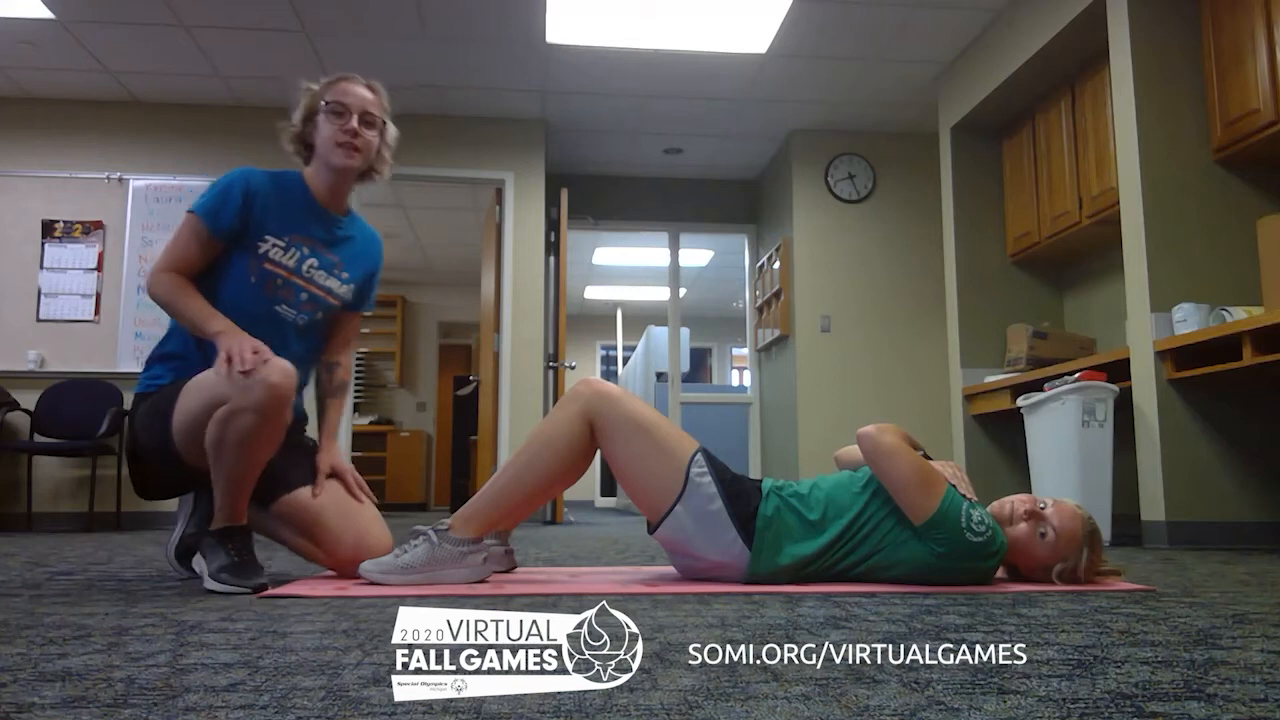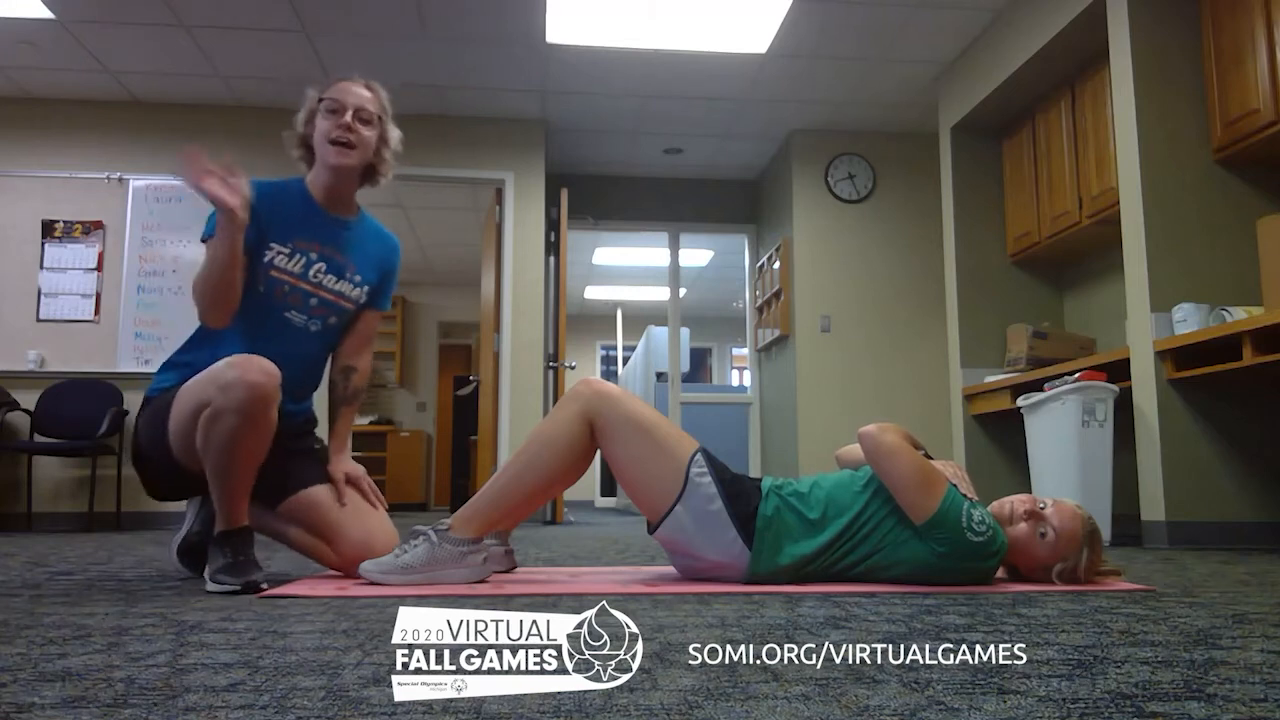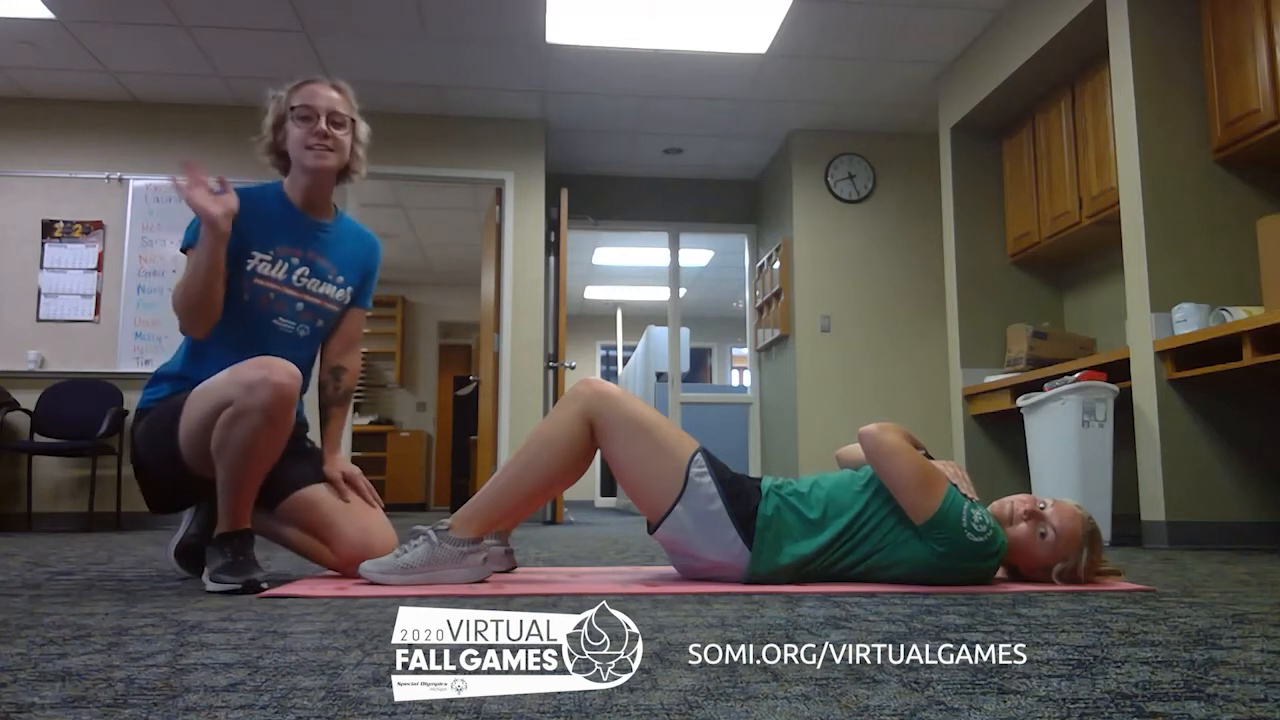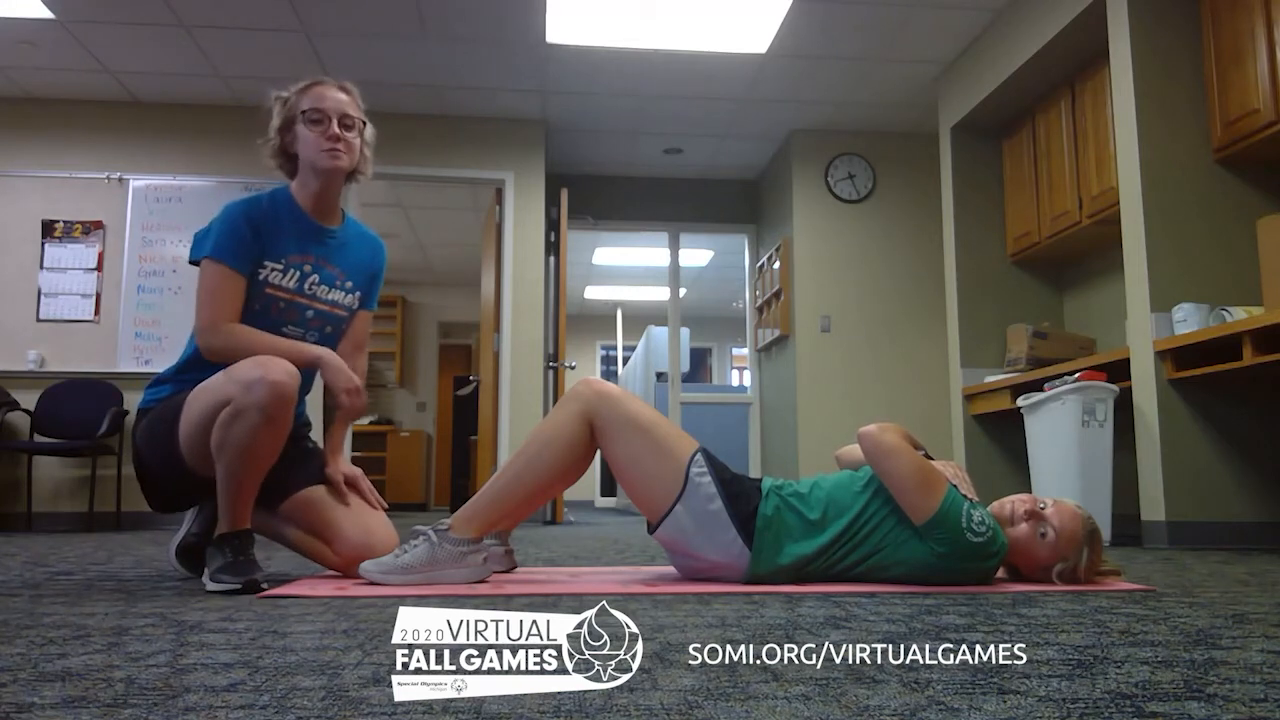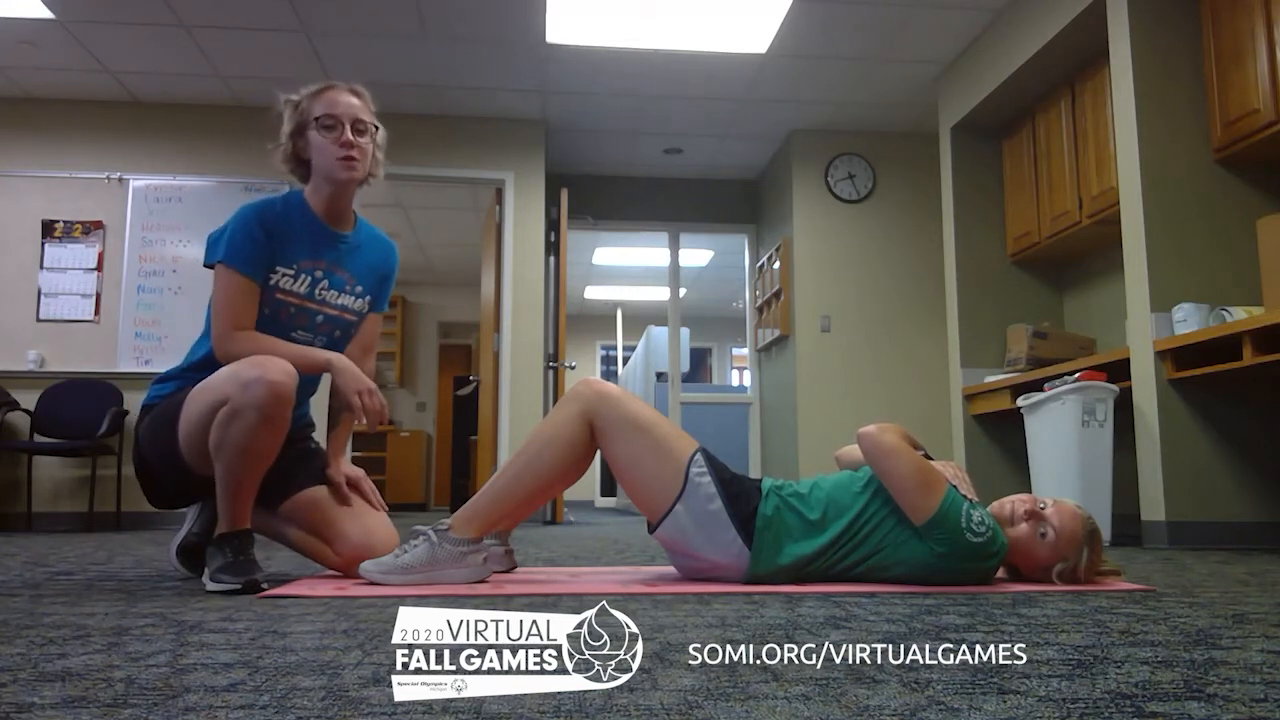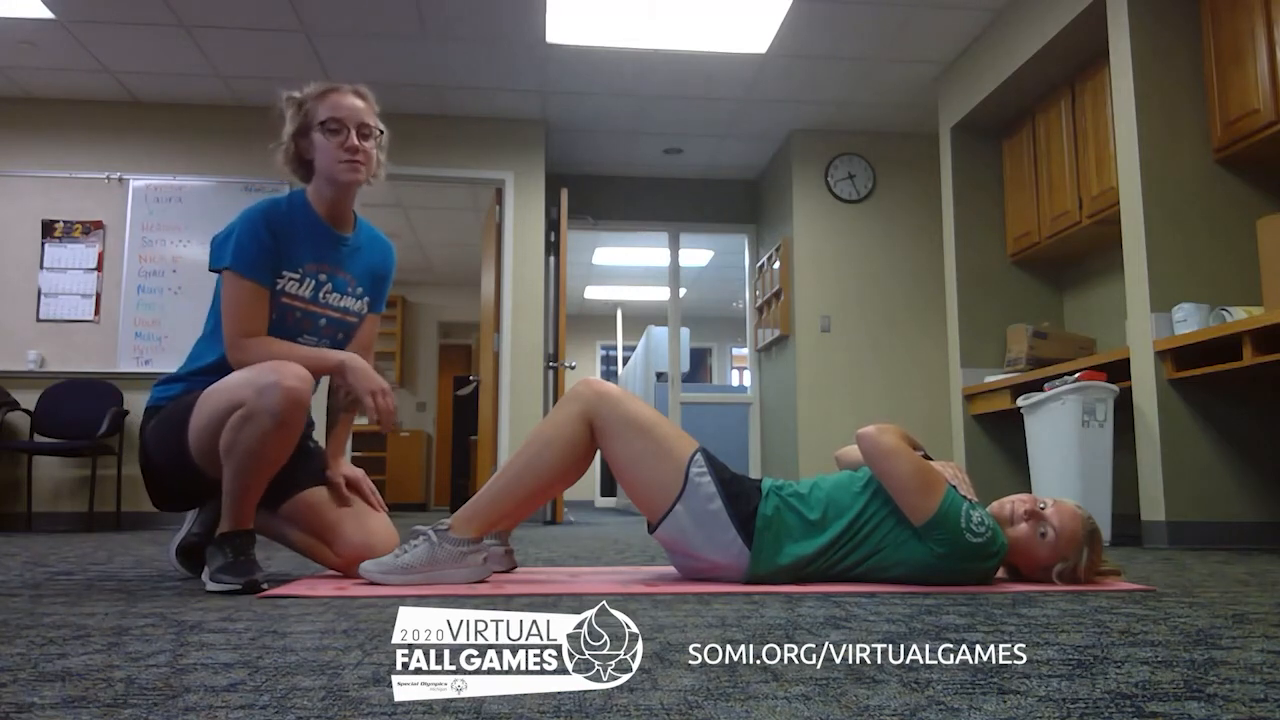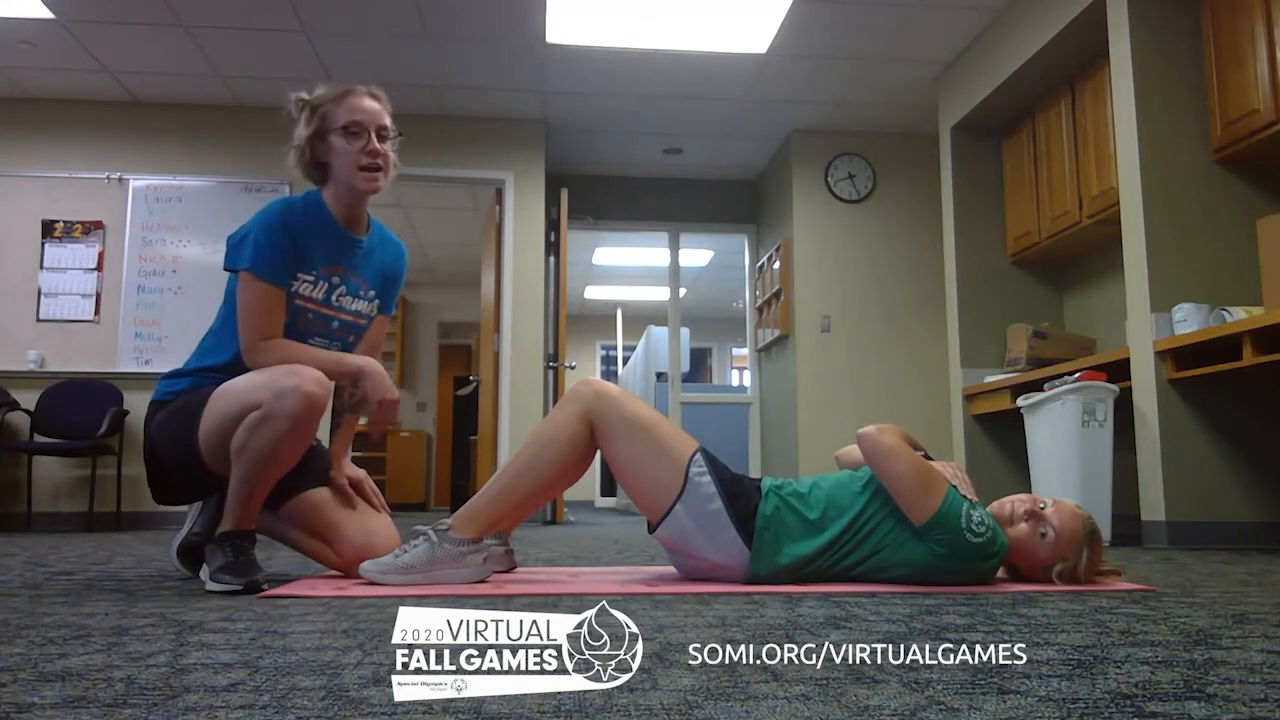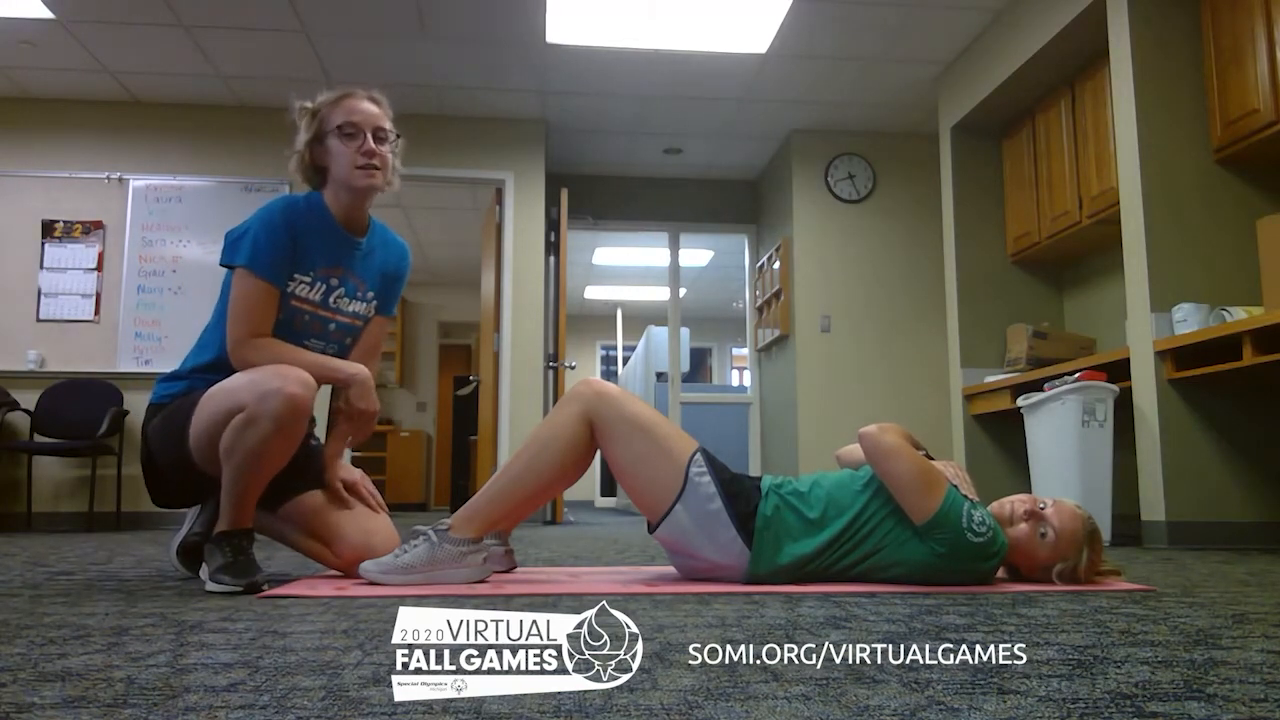
dt=0.5s
person 1, frame 1
left shoulder: (971, 537)
right shoulder: (971, 530)
left elbow: (875, 439)
right elbow: (854, 460)
left wrist: (923, 461)
right wrist: (932, 465)
left hip: (740, 530)
right hip: (744, 525)
left knee: (593, 396)
right knee: (599, 409)
left ankle: (455, 542)
right ankle: (475, 540)
person 1, frame 2
left shoulder: (971, 539)
right shoulder: (968, 529)
left elbow: (876, 437)
right elbow: (853, 458)
left wrist: (930, 467)
right wrist: (933, 466)
left hip: (741, 530)
right hip: (746, 525)
left knee: (592, 396)
right knee: (599, 407)
left ankle: (456, 542)
right ankle: (479, 541)
person 1, frame 3
left shoulder: (971, 537)
right shoulder: (972, 532)
left elbow: (874, 437)
right elbow: (853, 459)
left wrist: (926, 462)
right wrist: (930, 465)
left hip: (739, 531)
right hip: (745, 529)
left knee: (593, 395)
right knee: (599, 410)
left ankle: (455, 542)
right ankle: (477, 540)
person 1, frame 4
left shoulder: (970, 538)
right shoulder: (968, 529)
left elbow: (876, 437)
right elbow: (853, 460)
left wrist: (925, 463)
right wrist: (932, 466)
left hip: (740, 530)
right hip: (746, 527)
left knee: (594, 396)
right knee: (602, 408)
left ankle: (455, 542)
right ankle: (472, 541)
person 1, frame 5
left shoulder: (970, 537)
right shoulder: (970, 536)
left elbow: (874, 439)
right elbow: (853, 460)
left wrist: (923, 461)
right wrist: (930, 465)
left hip: (740, 530)
right hip: (746, 528)
left knee: (593, 396)
right knee: (599, 411)
left ankle: (454, 542)
right ankle: (478, 540)
person 1, frame 6
left shoulder: (971, 539)
right shoulder: (972, 535)
left elbow: (874, 439)
right elbow: (852, 461)
left wrist: (927, 464)
right wrist: (932, 468)
left hip: (739, 530)
right hip: (744, 529)
left knee: (593, 397)
right knee: (601, 410)
left ankle: (455, 542)
right ankle: (476, 541)
person 1, frame 7
left shoulder: (971, 537)
right shoulder: (971, 531)
left elbow: (874, 439)
right elbow: (855, 459)
left wrist: (932, 468)
right wrist: (934, 466)
left hip: (739, 529)
right hip: (745, 525)
left knee: (593, 396)
right knee: (599, 408)
left ankle: (455, 541)
right ankle: (477, 540)
person 1, frame 8
left shoulder: (969, 538)
right shoulder: (969, 533)
left elbow: (875, 438)
right elbow: (853, 459)
left wrist: (929, 465)
right wrist: (933, 466)
left hip: (738, 529)
right hip: (745, 526)
left knee: (593, 397)
right knee: (601, 408)
left ankle: (455, 542)
right ankle: (476, 540)
person 2, frame 1
left shoulder: (366, 246)
right shoulder: (247, 190)
left elbow: (338, 354)
right elbow: (164, 278)
left wrist: (329, 445)
right wrist: (227, 332)
left hip: (274, 427)
right hip: (179, 402)
left knee: (368, 554)
right knee: (271, 378)
left ankle: (221, 507)
right ankle: (223, 530)
person 2, frame 2
left shoulder: (381, 247)
right shoulder: (258, 202)
left elbow: (354, 357)
right elbow: (214, 315)
left wrist: (339, 451)
right wrist: (231, 219)
left hip: (283, 428)
right hip: (185, 408)
left knee: (373, 552)
right knee: (253, 375)
left ankle: (227, 511)
right ankle: (228, 535)
person 2, frame 3
left shoulder: (361, 246)
right shoulder: (240, 208)
left elbow: (342, 358)
right elbow: (194, 323)
left wrist: (331, 452)
right wrist: (215, 229)
left hip: (277, 435)
right hip: (180, 417)
left knee: (372, 551)
right knee: (273, 378)
left ankle: (223, 510)
right ankle: (227, 534)
person 2, frame 4
left shoulder: (367, 249)
right shoulder: (245, 218)
left elbow: (350, 362)
right elbow: (214, 335)
left wrist: (334, 455)
right wrist: (320, 354)
left hip: (280, 436)
right hip: (180, 420)
left knee: (372, 548)
right knee: (271, 377)
left ankle: (218, 513)
right ankle: (227, 535)
person 2, frame 5
left shoulder: (379, 253)
right shoulder: (258, 222)
left elbow: (358, 365)
right elbow: (229, 341)
left wrist: (337, 456)
right wrist: (330, 360)
left hip: (282, 435)
right hip: (185, 419)
left knee: (372, 550)
right knee: (268, 377)
left ankle: (222, 509)
right ankle: (227, 535)
person 2, frame 6
left shoulder: (377, 252)
right shoulder: (263, 223)
left elbow: (355, 368)
right elbow: (242, 347)
left wrist: (335, 456)
right wrist: (343, 361)
left hip: (281, 438)
right hip: (188, 419)
left knee: (374, 550)
right knee: (287, 383)
left ankle: (232, 510)
right ankle: (228, 532)
person 2, frame 7
left shoulder: (389, 254)
right shoulder: (280, 223)
left elbow: (360, 369)
right elbow: (259, 349)
left wrist: (338, 457)
right wrist: (361, 368)
left hip: (284, 437)
right hip: (193, 416)
left knee: (375, 550)
right knee: (302, 387)
left ankle: (229, 507)
right ankle: (228, 531)
person 2, frame 8
left shoulder: (391, 255)
right shoulder: (279, 221)
left elbow: (361, 370)
right elbow: (245, 349)
left wrist: (335, 456)
right wrist: (348, 374)
left hip: (280, 435)
right hip: (189, 416)
left knee: (375, 551)
right knee: (288, 388)
left ankle: (230, 510)
right ankle: (226, 534)
